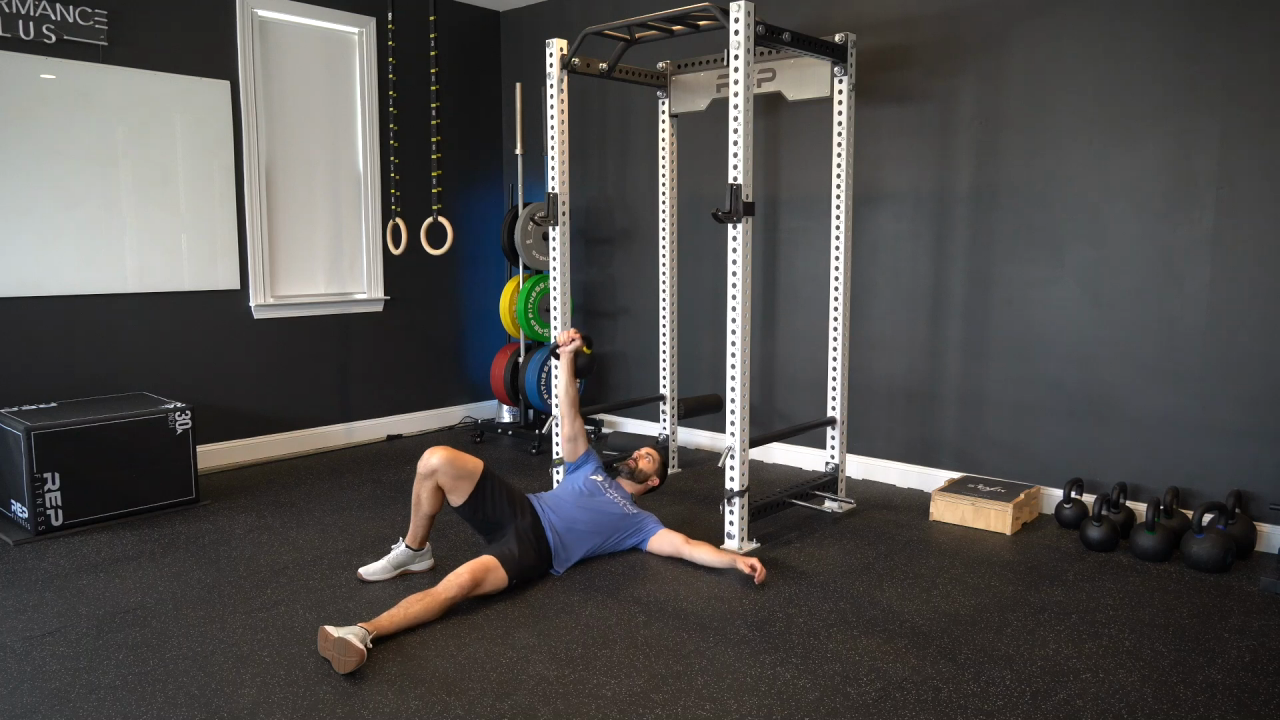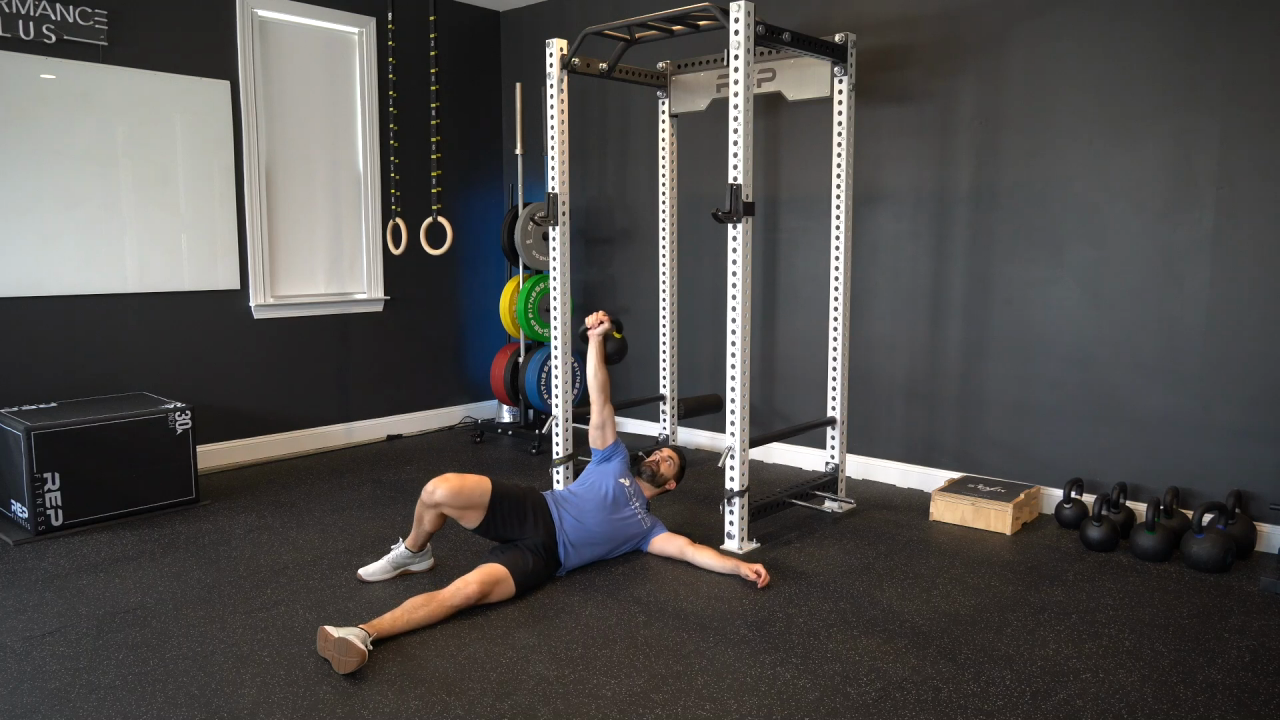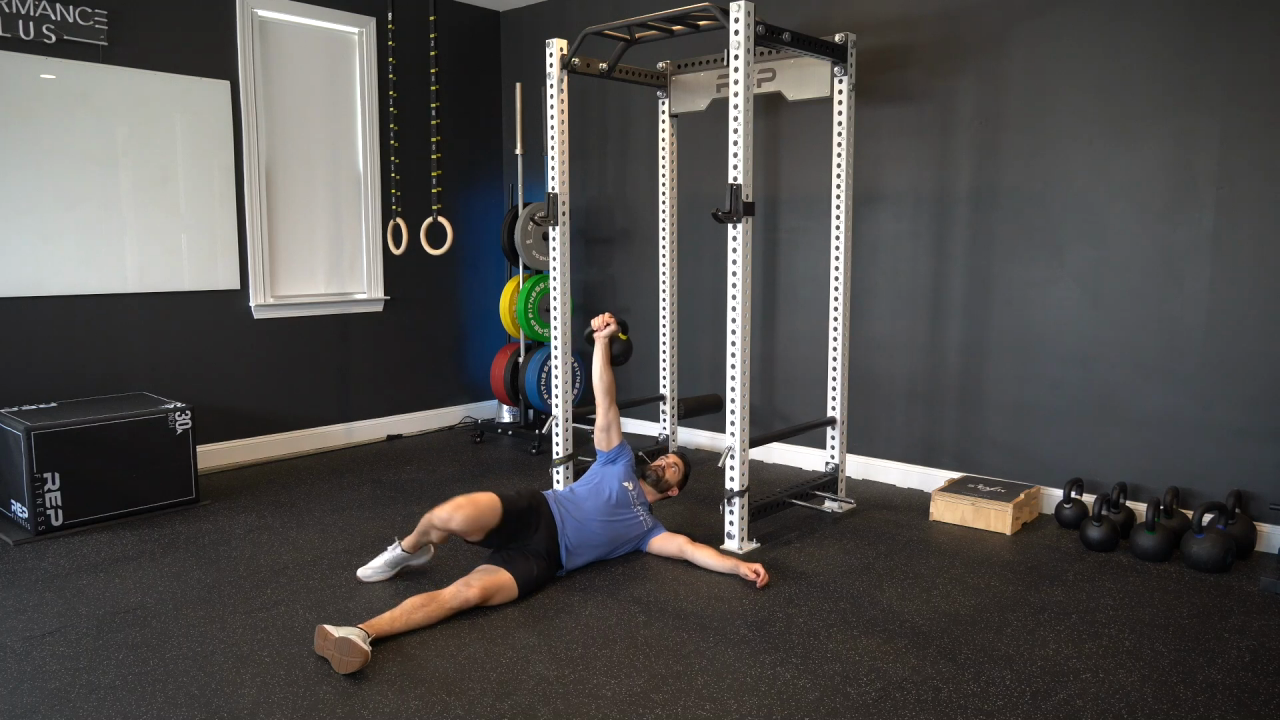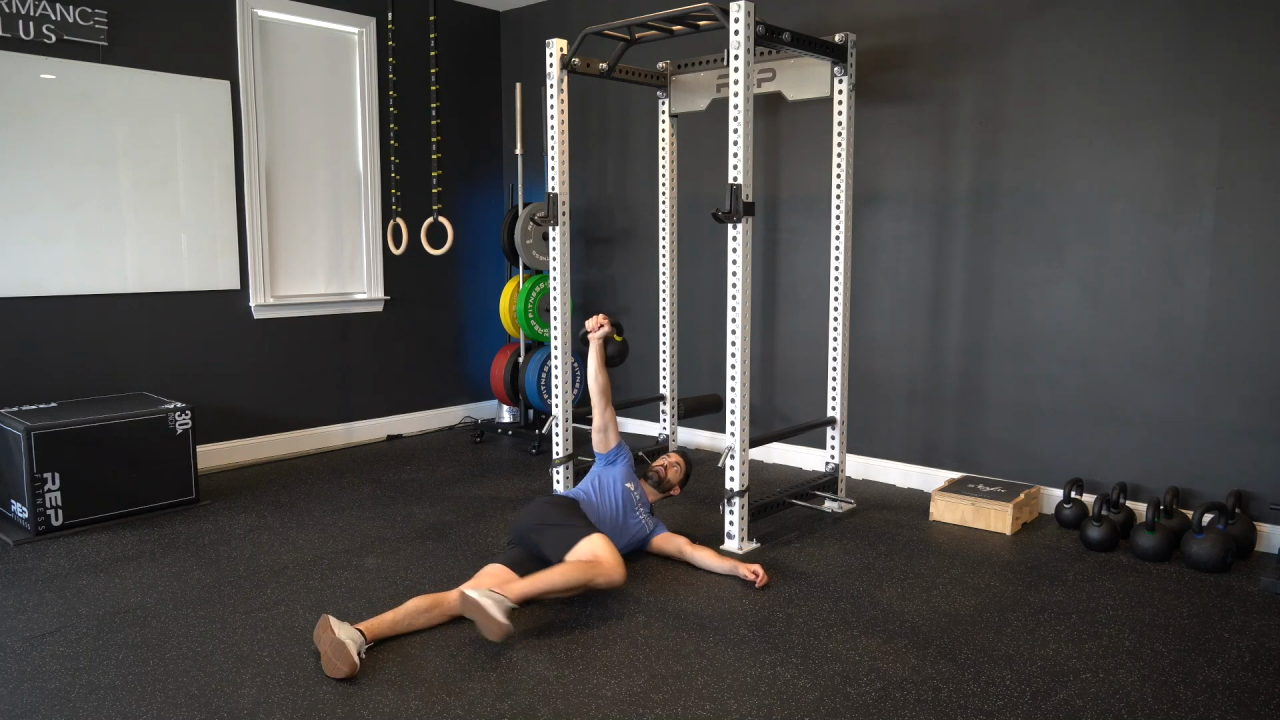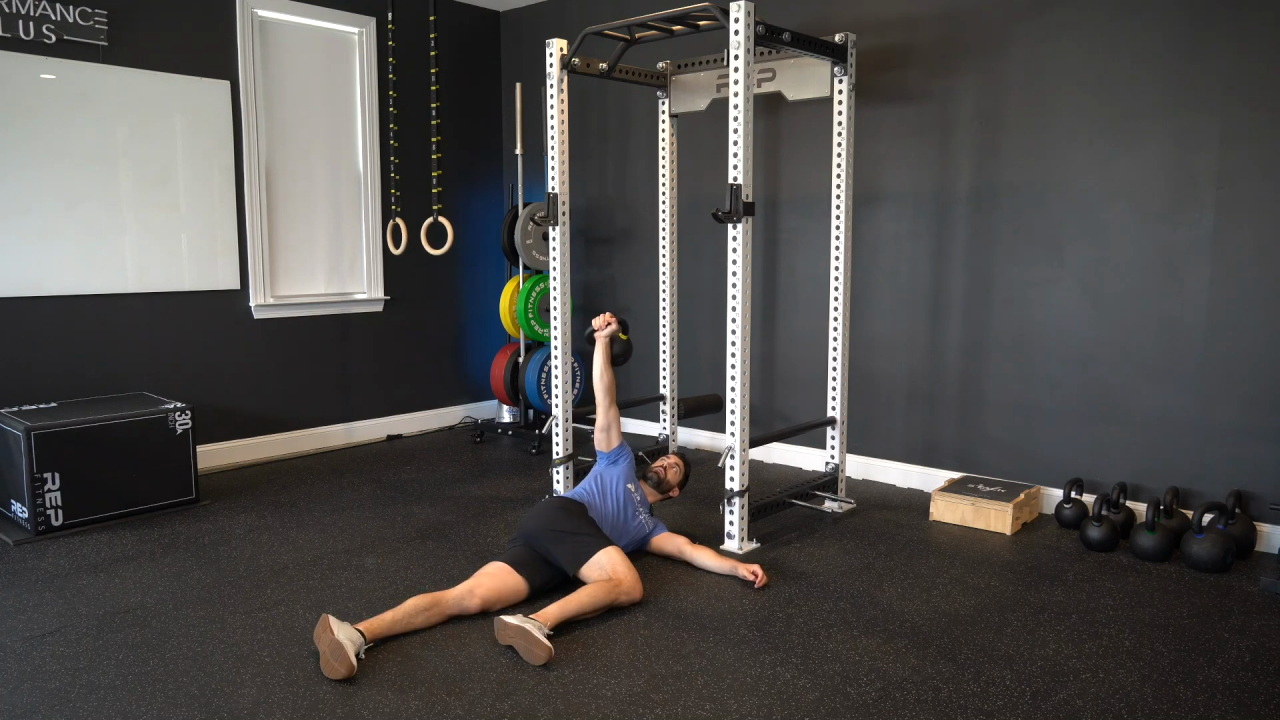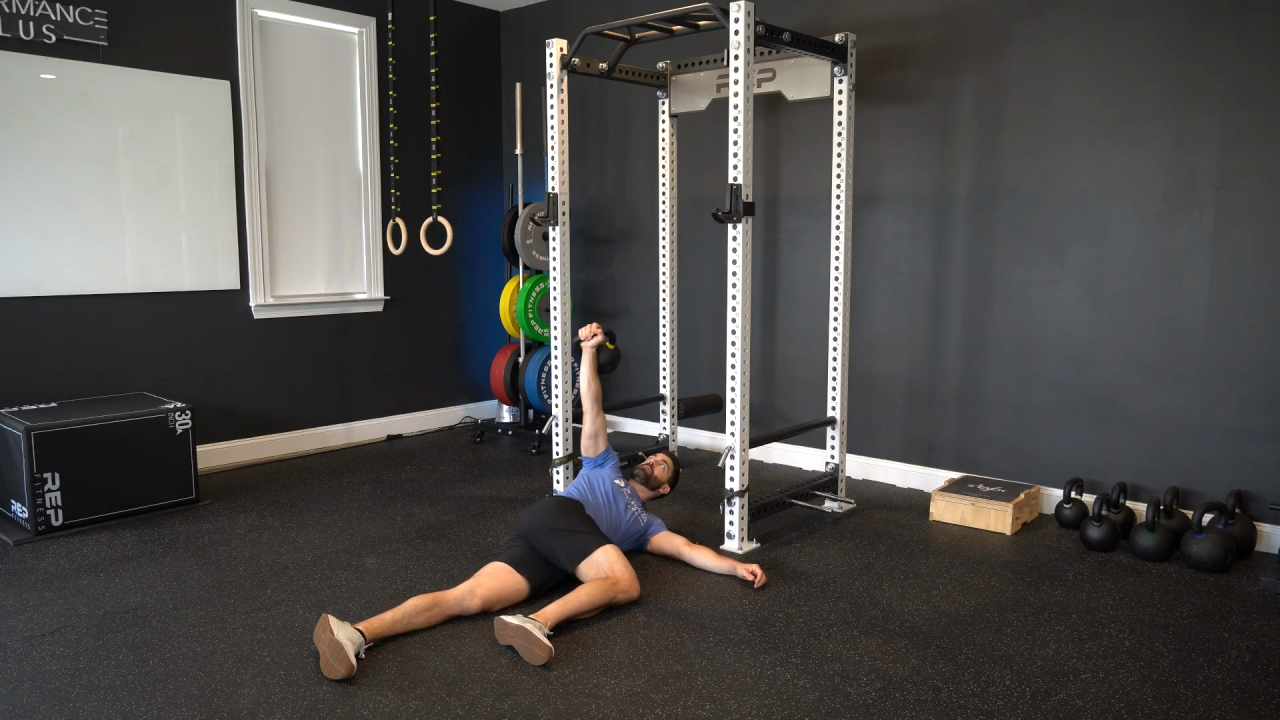
dt=0.5s
person 1, frame 1
left shoulder: (639, 523)
right shoulder: (590, 469)
left elbow: (684, 546)
right elbow: (570, 419)
left wrist: (735, 558)
right wrist: (567, 358)
left hip: (532, 548)
right hip: (516, 510)
left knee: (459, 584)
right knee: (436, 459)
left ankle: (365, 632)
right ankle: (414, 551)
person 1, frame 2
left shoulder: (646, 526)
right shoulder: (615, 461)
left elbow: (690, 549)
right elbow: (600, 404)
left wrist: (742, 566)
right wrist: (595, 338)
left hip: (542, 554)
right hip: (531, 512)
left knee: (468, 591)
right knee: (441, 491)
left ankle: (364, 633)
right ankle: (413, 553)
person 1, frame 3
left shoulder: (647, 527)
right shoulder: (620, 463)
left elbow: (690, 549)
right elbow: (606, 405)
left wrist: (740, 565)
right wrist: (603, 341)
left hip: (542, 557)
right hip: (535, 514)
left knee: (471, 593)
right knee: (456, 515)
left ankle: (363, 633)
right ankle: (411, 550)
person 1, frame 4
left shoulder: (649, 526)
right shoulder: (619, 462)
left elbow: (688, 550)
right elbow: (601, 405)
left wrist: (739, 567)
right wrist: (596, 341)
left hip: (552, 558)
right hip: (553, 515)
left knee: (466, 598)
person 1, frame 5
left shoulder: (649, 526)
right shoulder: (619, 462)
left elbow: (689, 550)
right elbow: (606, 406)
left wrist: (738, 566)
right wrist: (604, 340)
left hip: (553, 559)
right hip: (560, 518)
left knee: (468, 599)
left ankle: (356, 634)
person 1, frame 6
left shoulder: (647, 524)
right shoulder: (605, 465)
left elbow: (686, 550)
right elbow: (592, 412)
left wrist: (737, 567)
right wrist: (590, 351)
left hip: (556, 560)
right hip: (555, 516)
